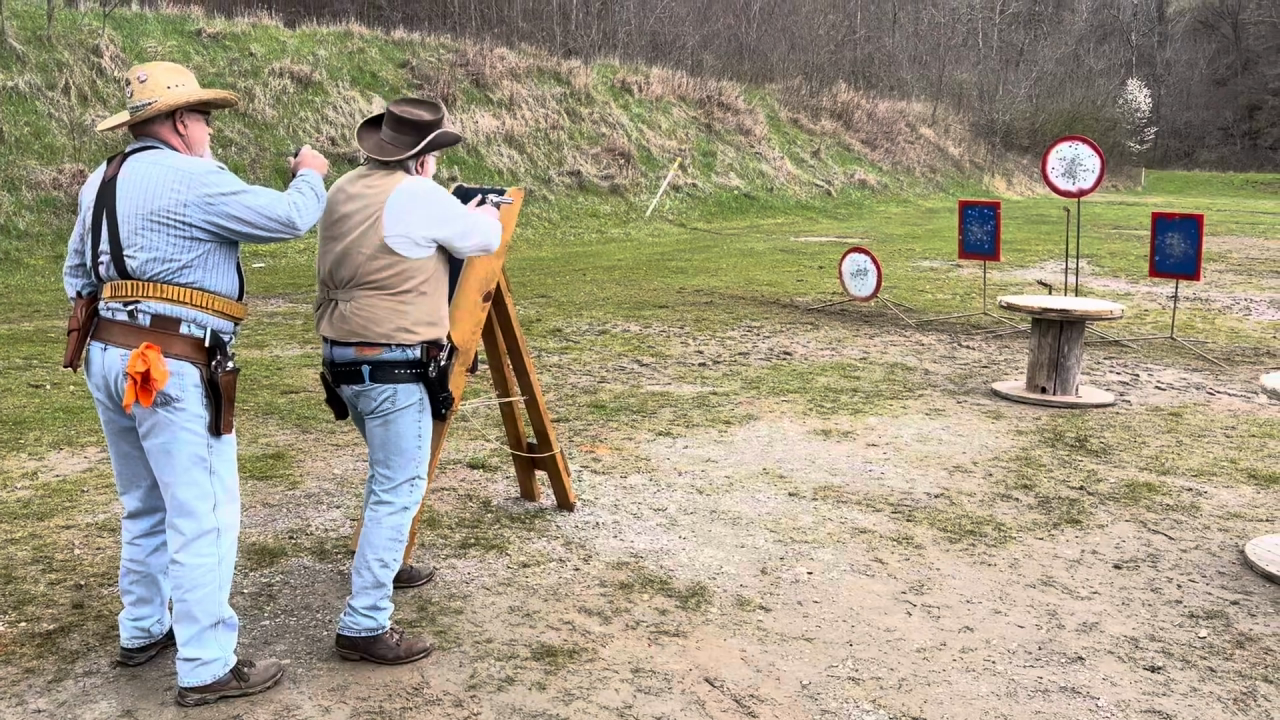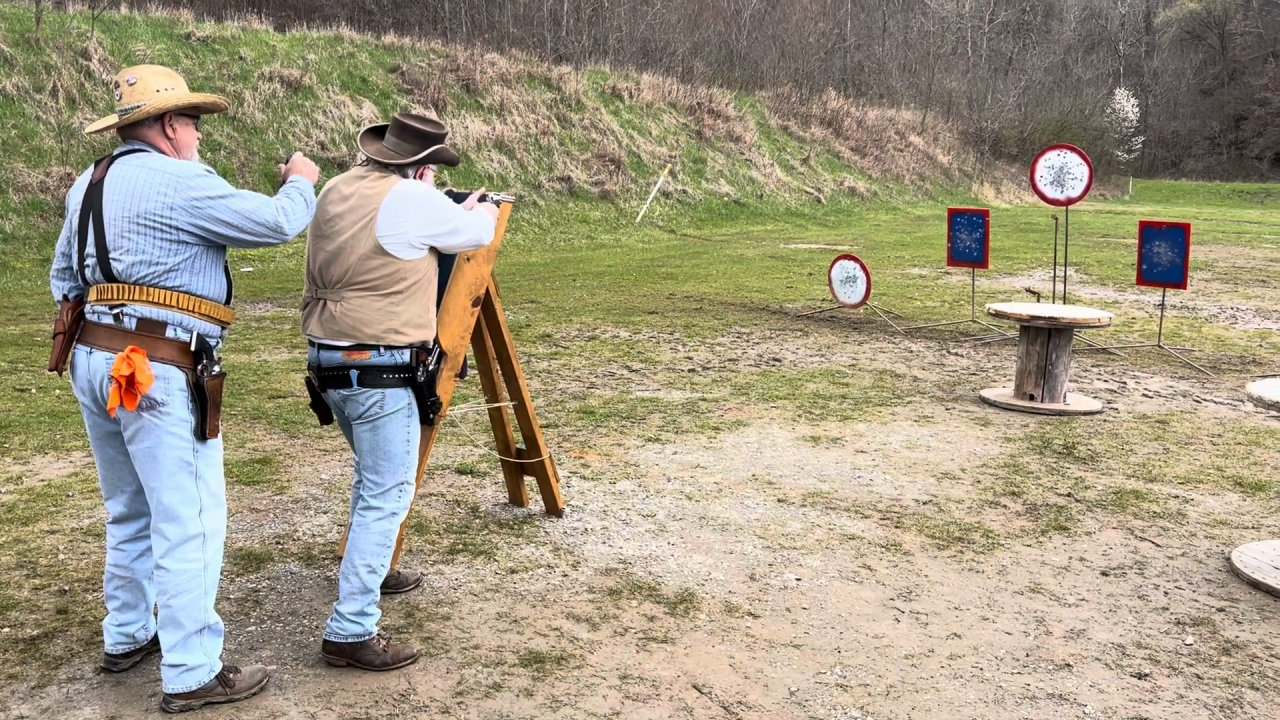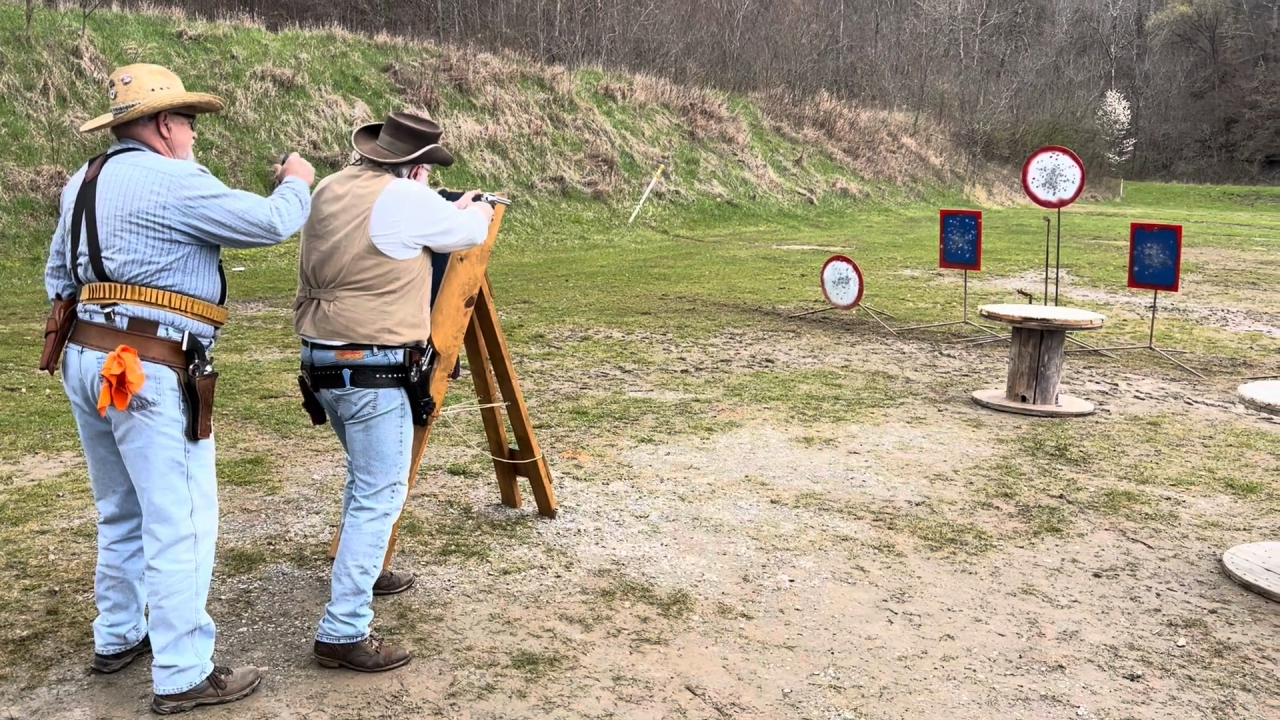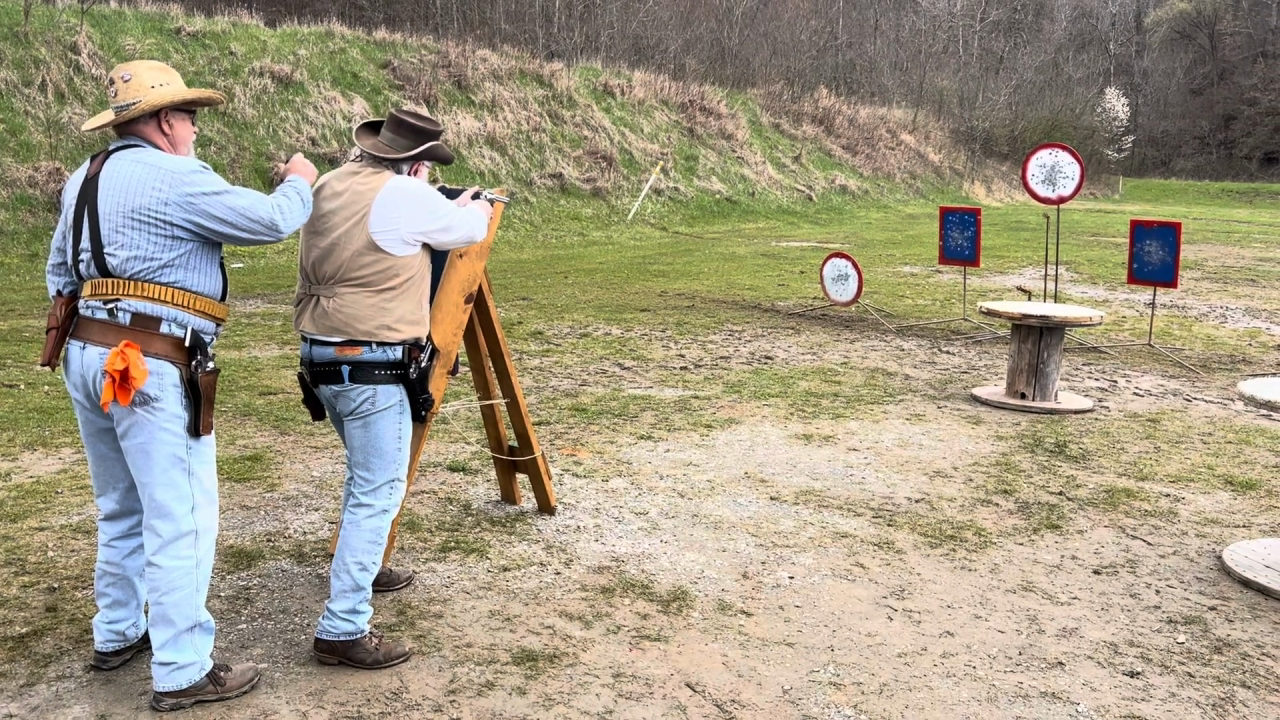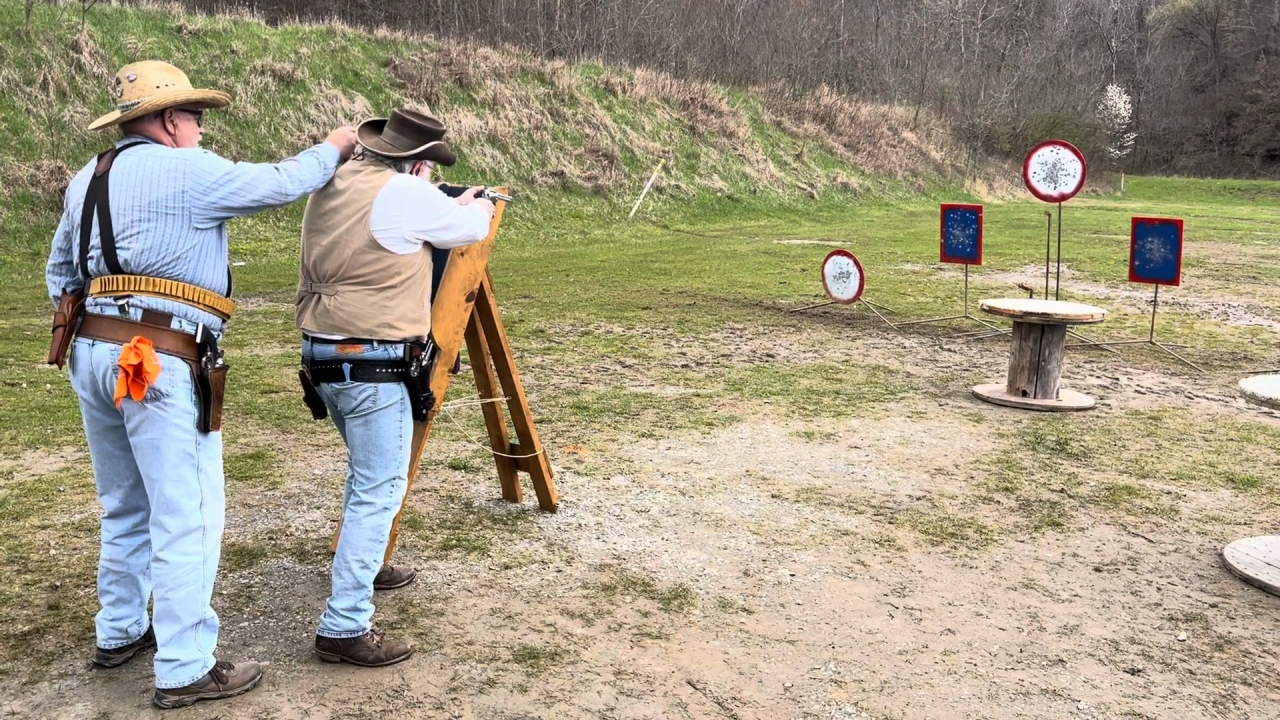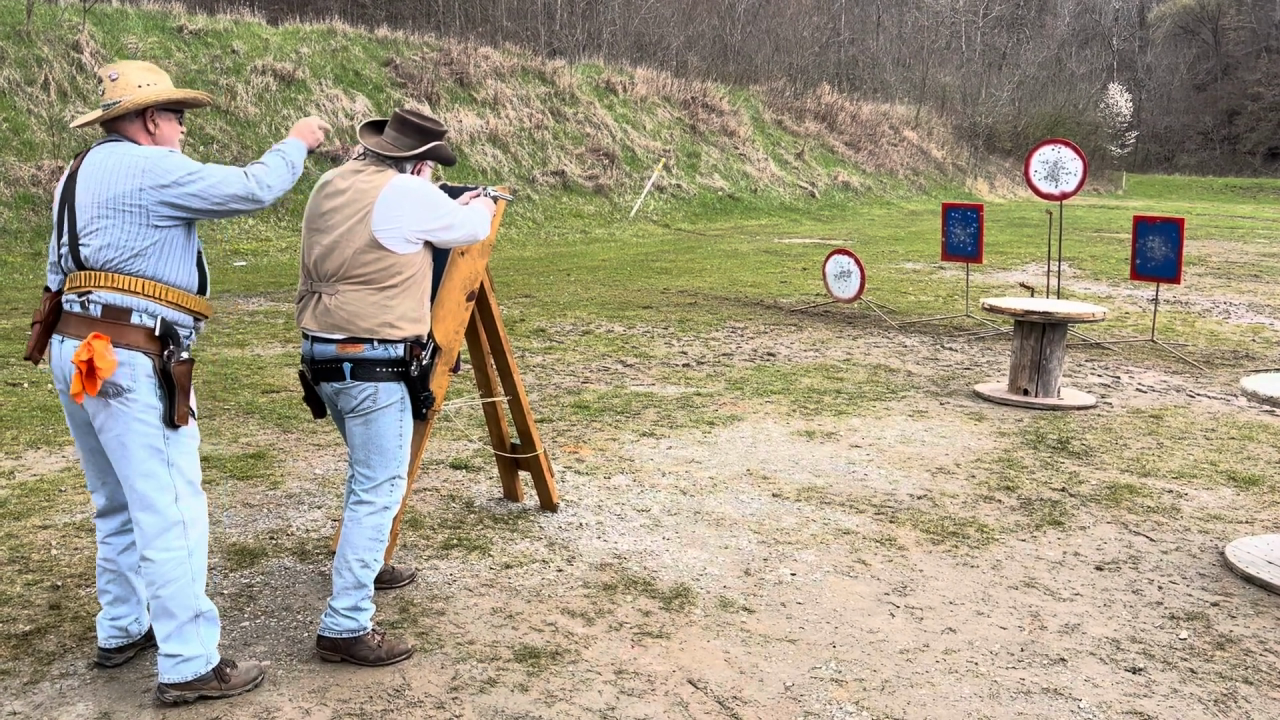
dt=0.7s
person 1, frame 1
left shoulder: (100, 181)
right shoulder: (192, 178)
left elbow: (78, 272)
right elbow: (290, 217)
right wrist: (310, 176)
left hip: (108, 355)
right hip: (171, 364)
left knee: (145, 506)
right knee: (203, 516)
left ankle: (143, 630)
right ankle: (207, 667)
person 1, frame 2
left shoulder: (87, 184)
right shoulder: (179, 182)
left elbow: (64, 275)
right elbow: (277, 222)
right wrist: (301, 183)
left hip: (93, 359)
right hip: (157, 369)
left knee: (130, 512)
right knee: (188, 521)
left ankle: (126, 636)
right ankle: (191, 675)
person 1, frame 3
left shoulder: (82, 183)
right shoulder: (172, 182)
left elbow: (59, 273)
right elbow: (271, 222)
right wrist: (297, 184)
left hip: (85, 358)
right hip: (148, 369)
left knee: (121, 512)
right knee: (179, 522)
left ankle: (117, 637)
person 1, frame 4
left shoulder: (82, 180)
right shoulder: (173, 179)
left elbow: (59, 271)
right elbow: (272, 220)
right wrist: (299, 182)
left hip: (87, 355)
right hip: (151, 365)
left knee: (122, 509)
right knee: (181, 518)
left ankle: (116, 633)
right ankle: (181, 674)
person 1, frame 5
left shoulder: (86, 179)
right shoulder: (185, 171)
left elbow: (60, 271)
right elbow: (281, 184)
right wrist: (331, 149)
left hip: (92, 352)
right hip: (160, 361)
left knee: (125, 506)
right knee: (186, 515)
left ankle: (119, 631)
right ankle: (184, 670)
person 1, frame 6
left shoulder: (78, 175)
right shoulder: (149, 168)
left elbow: (57, 269)
right elbow: (251, 189)
right wrist: (297, 143)
left hip: (78, 350)
right hip: (131, 359)
left knee: (118, 505)
right knee: (169, 512)
left ankle: (120, 630)
right ankle: (189, 665)
person 2, frame 1
left shoulder: (344, 190)
right shoulder: (415, 196)
right elbow: (483, 240)
left wrist: (462, 213)
right wrist: (488, 215)
left hip: (345, 360)
right hip: (390, 366)
left knee: (386, 474)
right knee: (399, 490)
left ankle: (382, 566)
right ankle: (364, 625)
person 2, frame 2
left shoulder: (336, 191)
right shoulder: (410, 199)
right elbow: (474, 234)
left wrist: (457, 210)
right wrist: (483, 212)
left hip: (330, 363)
right hip: (379, 370)
left knee: (373, 478)
right knee: (386, 495)
left ankle: (370, 571)
right ankle: (350, 631)
person 2, frame 3
left shoulder: (328, 190)
right shoulder: (404, 199)
right elbow: (468, 232)
left wrist: (450, 210)
right wrist: (478, 210)
left hip: (323, 363)
right hip: (372, 370)
left knee: (365, 478)
right knee: (379, 496)
left ankle: (363, 572)
right ankle: (343, 633)
person 2, frame 4
left shoulder: (328, 186)
right shoulder: (404, 195)
right elbow: (467, 230)
left wrist: (450, 206)
right wrist: (478, 208)
left hip: (322, 359)
right hip: (371, 366)
left knee: (365, 475)
right knee: (377, 493)
left ankle: (362, 568)
right ankle: (342, 629)
person 2, frame 5
left shoulder: (330, 185)
right shoulder: (404, 194)
right elbow: (469, 229)
left wrist: (453, 204)
right wrist: (479, 208)
left hip: (324, 358)
right hip: (372, 364)
left knee: (367, 473)
right knee: (378, 491)
left ankle: (363, 566)
right ankle: (344, 627)
person 2, frame 6
left shoulder: (331, 185)
right shoulder: (406, 194)
right elbow: (470, 230)
left wrist: (451, 205)
right wrist: (480, 206)
left hip: (324, 357)
right hip: (372, 365)
left knee: (367, 474)
right knee: (378, 491)
left ankle: (363, 565)
right ankle: (345, 626)
